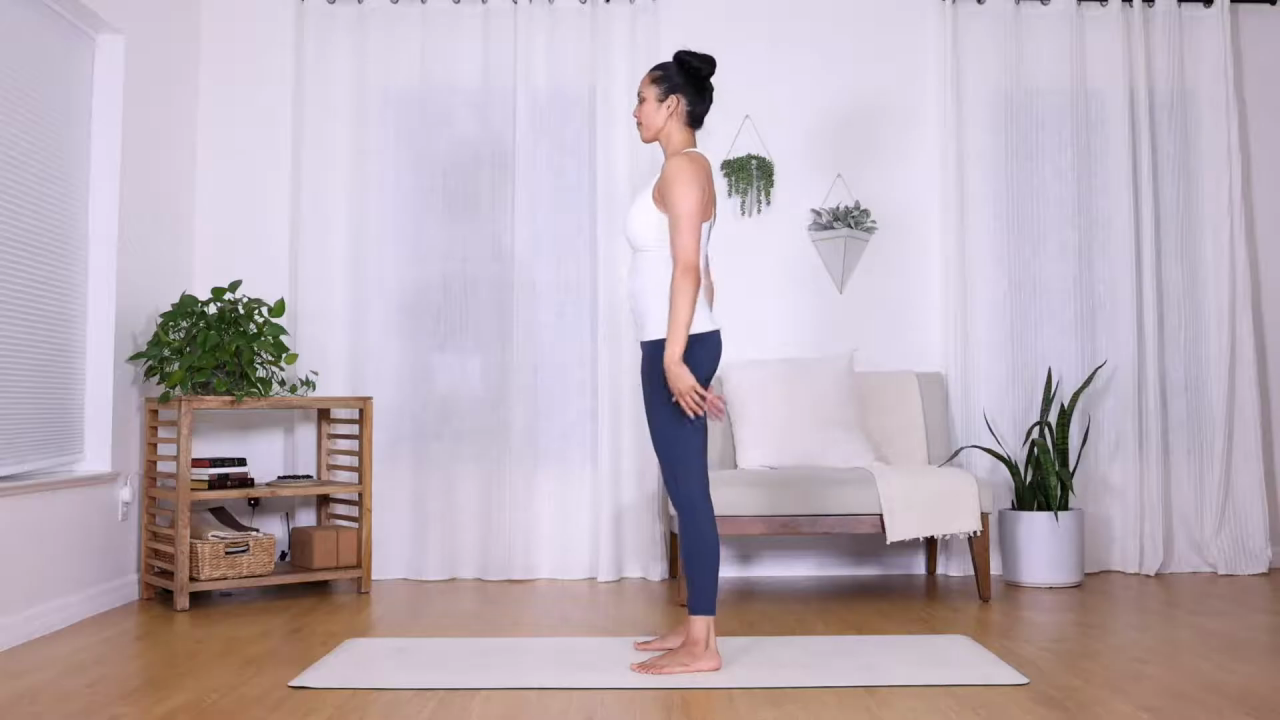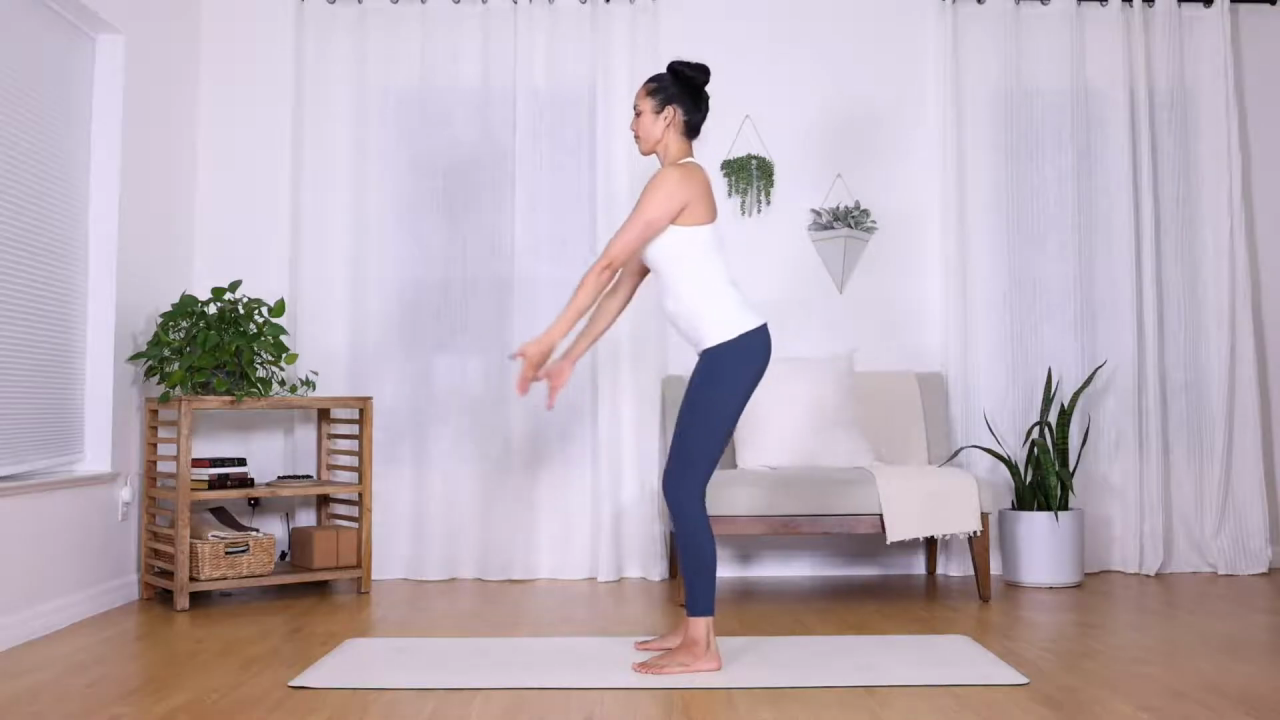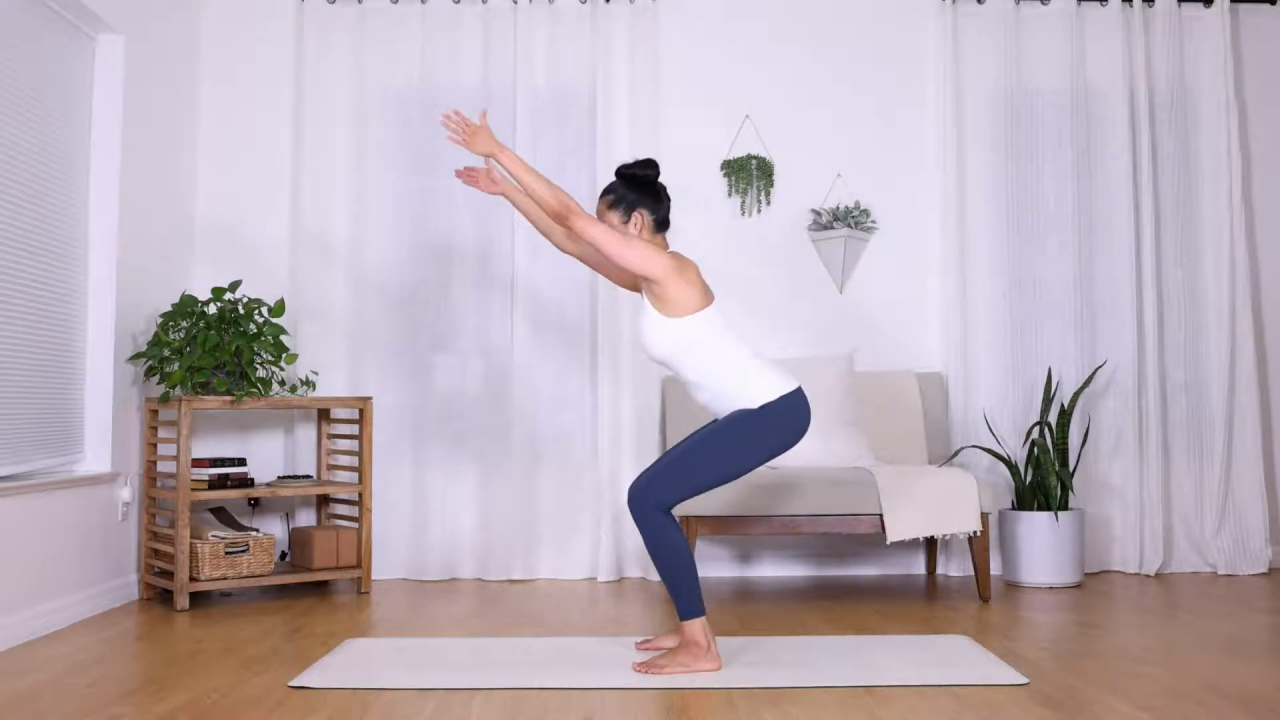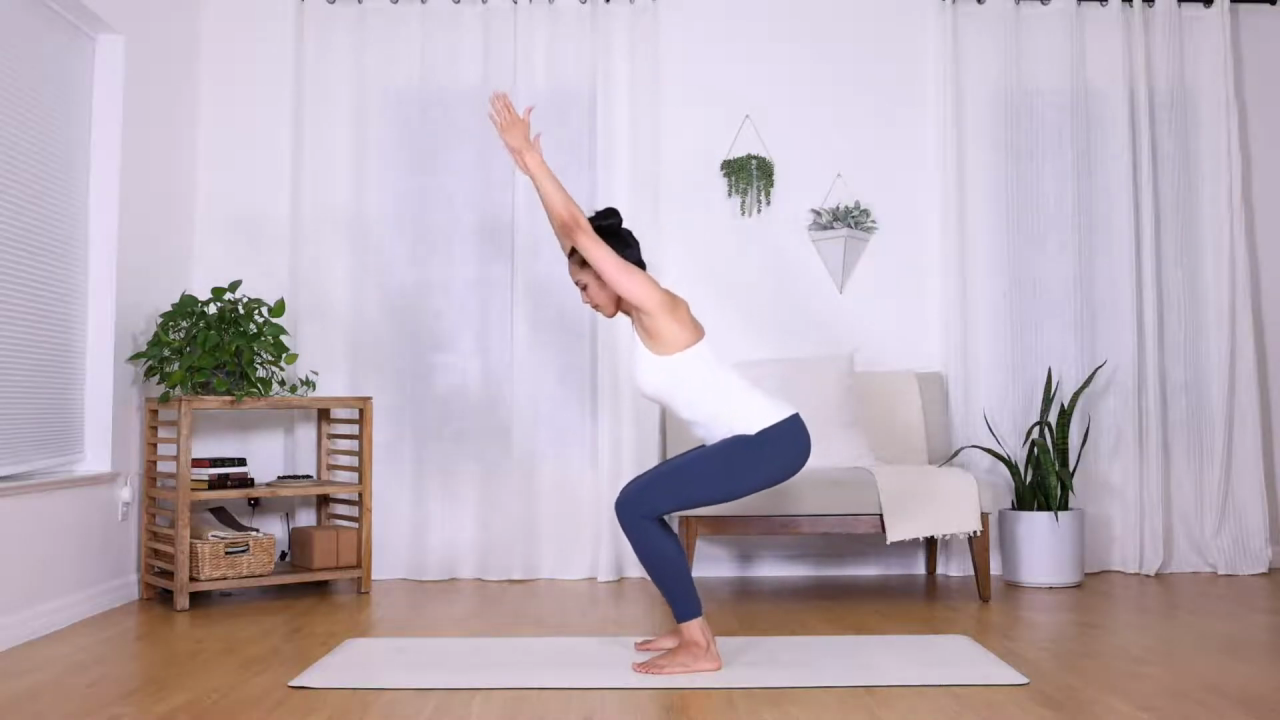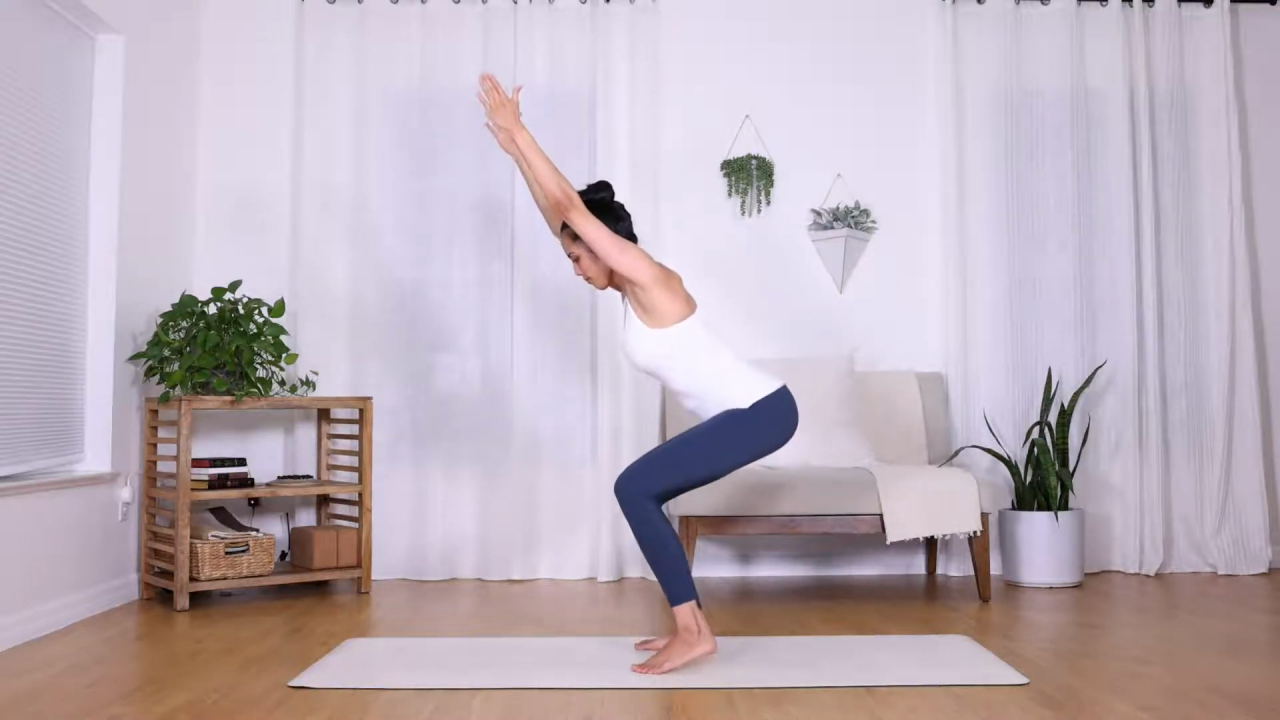
dt=1s
person 1, frame 1
left shoulder: (682, 167)
right shoulder: (682, 171)
left elbow: (686, 268)
left wrist: (674, 357)
left hip: (677, 348)
right hip: (679, 345)
left knee: (689, 492)
right knee: (684, 492)
left ankle: (701, 645)
right ankle: (694, 627)
person 1, frame 2
left shoulder: (677, 177)
right shoulder: (679, 184)
left elbow: (610, 263)
right elbow: (624, 282)
left wrist: (546, 337)
right wrist: (569, 355)
left hip: (733, 349)
right hip: (728, 350)
left knee: (682, 489)
right knee: (681, 487)
left ankle: (702, 648)
right ankle: (695, 629)
person 1, frame 3
left shoulder: (667, 268)
right shoulder: (648, 279)
left elbow: (570, 215)
right elbow: (567, 237)
left wrist: (497, 150)
right wrist: (504, 189)
left hip: (772, 412)
right hip: (761, 409)
left knee: (648, 499)
right knee: (651, 499)
left ankle: (700, 647)
right ankle: (693, 628)
person 1, frame 4
left shoulder: (656, 306)
right shoulder: (645, 312)
left elbow: (580, 231)
right elbow: (575, 240)
left wrist: (528, 153)
right wrist: (532, 171)
left hip: (771, 442)
right hip: (761, 438)
left knee: (635, 506)
right knee: (642, 505)
left ankle: (698, 647)
right ankle: (691, 629)
person 1, frame 5
left shoulder: (649, 278)
right shoulder: (634, 288)
left elbow: (572, 207)
right elbow: (560, 215)
left wrist: (518, 131)
right wrist: (515, 152)
left hip: (760, 412)
right hip: (747, 413)
left knee: (634, 488)
right knee: (642, 494)
left ankle: (692, 631)
right ankle: (689, 623)
